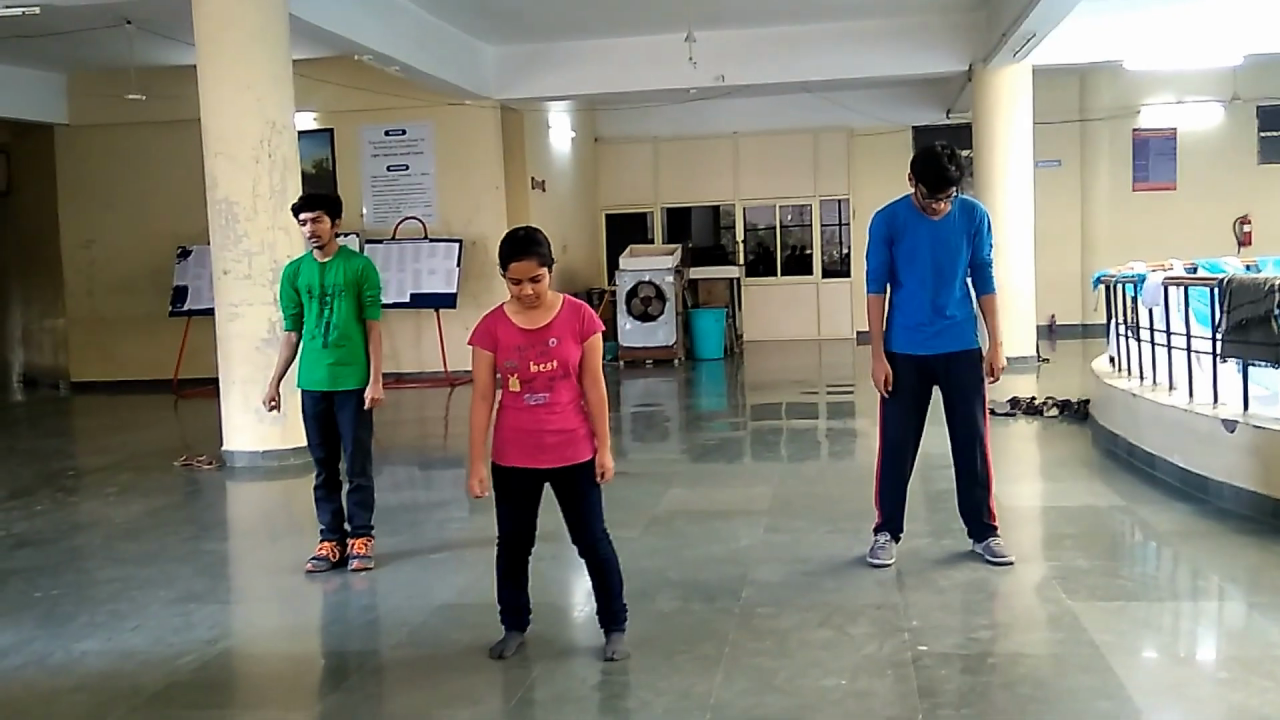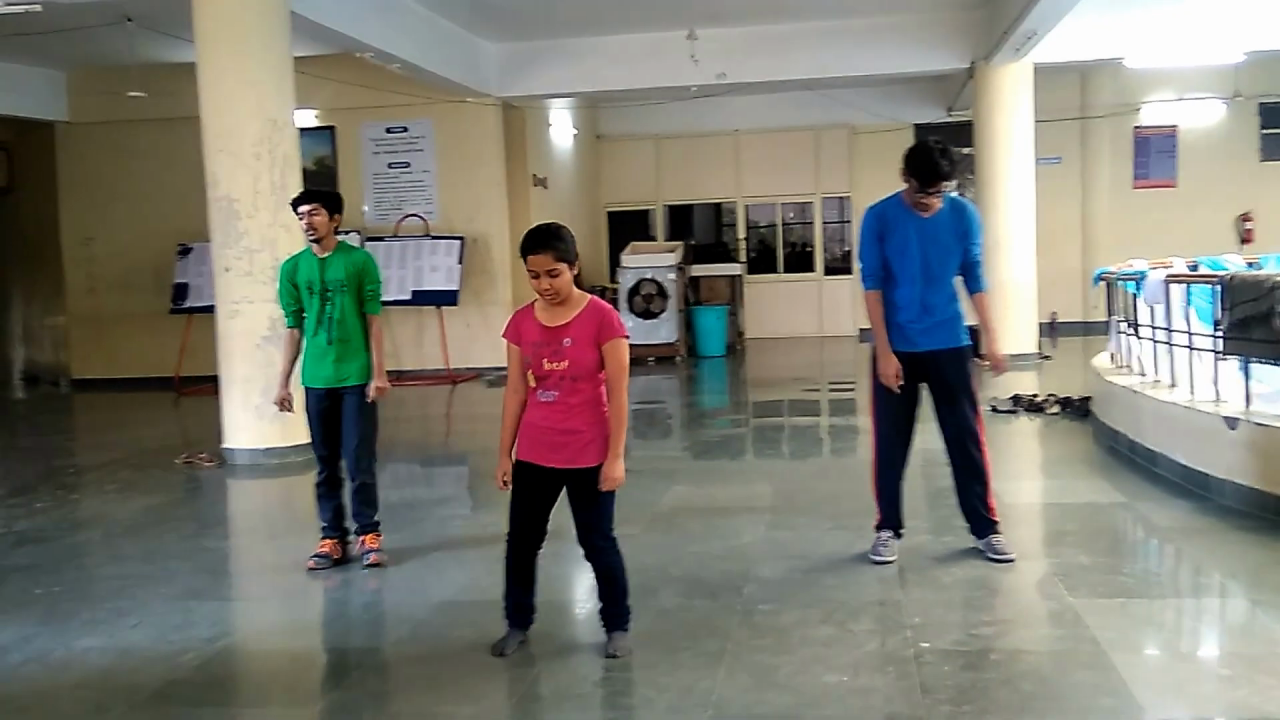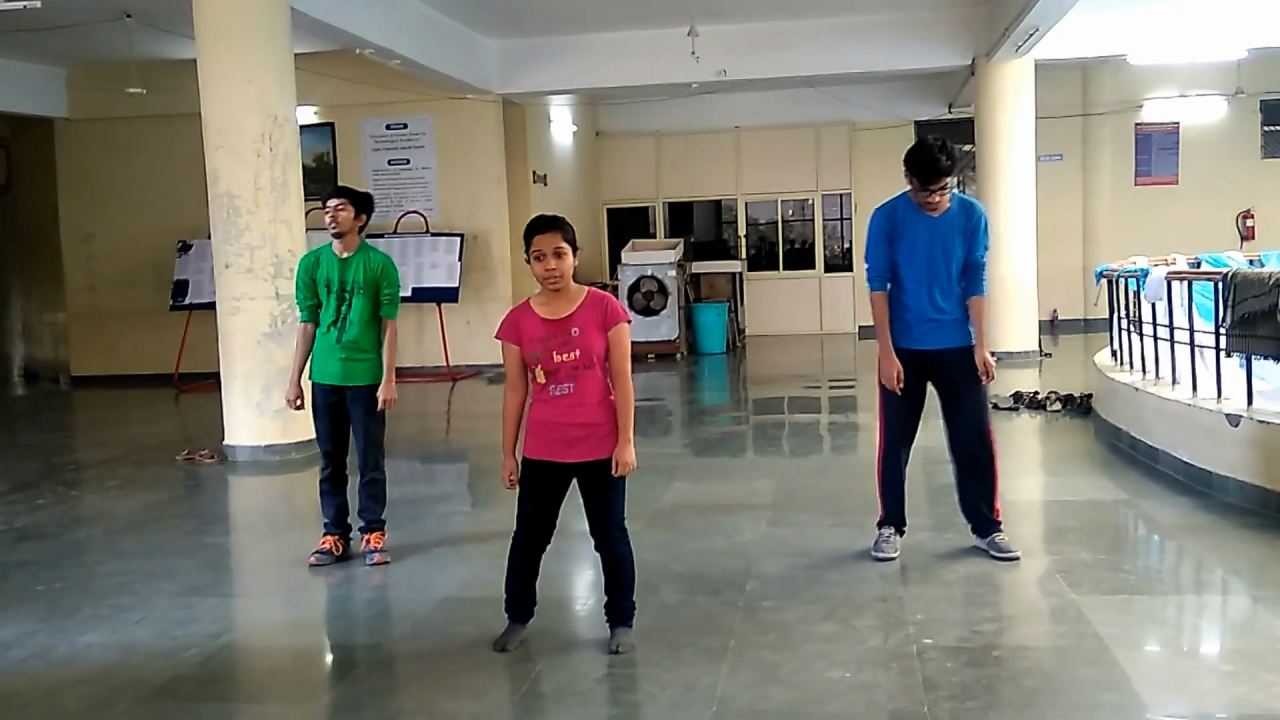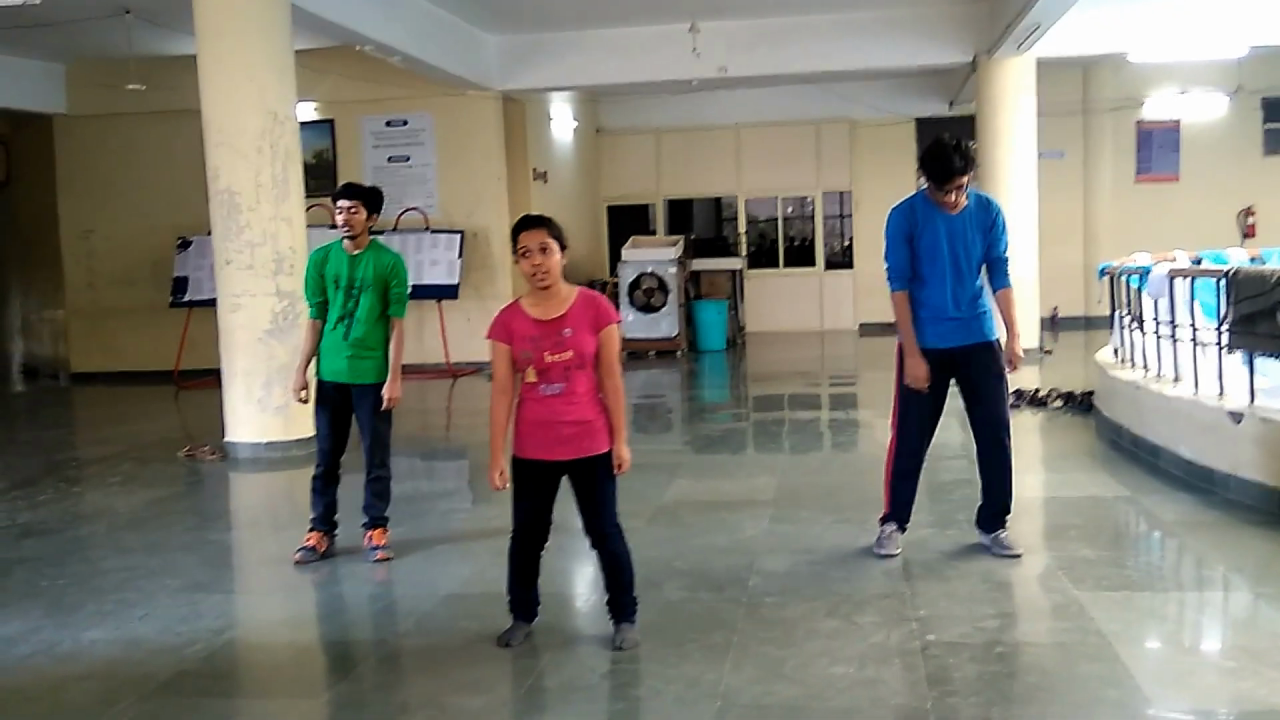
dt=0.4s
person 1, frame 1
left shoulder: (579, 316)
right shoulder: (491, 327)
left elbow: (594, 386)
right elbow: (483, 398)
left wrist: (604, 447)
right wrist: (476, 463)
left hip: (573, 453)
right hip: (513, 457)
left knee: (592, 540)
right knee: (513, 544)
left ankle: (615, 627)
right ankle: (514, 627)
person 1, frame 2
left shoulder: (602, 317)
right shoulder: (521, 321)
left elbow: (617, 393)
right elbow: (516, 390)
left wrist: (615, 456)
right wrist: (505, 452)
left hip: (588, 455)
right hip: (534, 455)
left knee: (597, 542)
right knee: (521, 540)
left ankle: (617, 626)
right ankle: (518, 624)
person 1, frame 3
left shoulder: (604, 307)
right shoulder: (518, 320)
left elbow: (621, 378)
right elbow: (515, 390)
left wrist: (626, 441)
right wrist: (507, 453)
left hip: (600, 447)
right hip: (542, 450)
left knee: (610, 535)
right knee: (529, 536)
left ankle: (621, 622)
right ankle: (517, 618)
person 1, frame 4
left shoulder: (595, 307)
right shoulder: (508, 320)
left elbow: (611, 378)
right elbow: (503, 391)
left wrist: (621, 439)
right wrist: (496, 457)
left hip: (591, 445)
right hip: (533, 451)
left knee: (605, 532)
right knee: (527, 534)
left ankle: (625, 617)
right ankle: (522, 616)
person 2, frame 1
left shoulder: (974, 216)
right shoulder: (888, 220)
left elbow: (984, 280)
right elbow: (876, 288)
left wrist: (995, 344)
right wrist: (877, 354)
left hip: (962, 348)
right hip: (904, 350)
left knee: (972, 441)
right knee: (897, 443)
left ankle: (983, 531)
right ankle: (887, 531)
person 2, frame 2
left shoulder: (964, 215)
right shoulder: (878, 218)
left elbow: (974, 280)
right elbow: (872, 285)
left wrist: (989, 338)
right wrist: (885, 351)
left hip: (951, 345)
right hip: (896, 348)
left knee: (967, 437)
right knee: (890, 441)
left ankle: (985, 528)
right ankle: (888, 528)
person 2, frame 3
left shoulder: (972, 215)
right shoulder: (887, 218)
left elbow: (976, 283)
right elbow: (878, 286)
left wrist: (980, 344)
right wrist: (886, 352)
left hip: (958, 344)
right hip: (904, 346)
left knee: (976, 436)
right knee: (895, 439)
left ankle: (987, 526)
right ankle: (891, 525)
person 2, frame 4
left shoulder: (988, 212)
right shoulder: (904, 216)
left elbow: (999, 277)
right elbow: (899, 285)
left wrist: (1013, 335)
right wrist: (911, 352)
left hip: (980, 341)
right hip: (924, 344)
left knee: (996, 434)
right knee: (909, 437)
left ankle: (993, 524)
right ankle: (893, 522)
person 3, frame 1
left shoulder: (360, 266)
right shoulder: (294, 273)
left elbow: (373, 327)
right elbow: (292, 332)
left wrist: (376, 379)
right wrist: (275, 382)
left hip: (353, 381)
right hip: (313, 382)
left knee: (357, 465)
right knee: (324, 467)
left ankle: (361, 537)
right ankle: (331, 539)
person 3, frame 2
left shoulder: (359, 261)
right shoulder: (292, 269)
left elbow: (373, 321)
right elbow: (294, 329)
left wrist: (379, 372)
right wrist: (284, 382)
left hip: (356, 376)
right hip: (316, 379)
left knee: (360, 460)
right knee: (326, 463)
left ankle: (368, 534)
right ankle: (332, 538)
person 3, frame 3
left shoulder: (380, 264)
right shoulder: (311, 263)
left elbow: (389, 326)
right elbow: (307, 325)
left wrist: (388, 380)
right wrist: (294, 379)
left hip: (366, 377)
right hip: (325, 377)
left knee: (370, 460)
right knee: (331, 461)
left ankle: (373, 533)
right ankle: (335, 535)
person 3, frame 4
left shoulder: (389, 263)
right shoulder: (321, 259)
left elbow: (397, 325)
right elbow: (316, 320)
left wrist: (394, 379)
right wrist: (302, 370)
left hip: (372, 375)
right hip: (331, 374)
left knee: (376, 457)
right knee: (326, 458)
left ankle: (376, 529)
right ankle: (322, 531)
